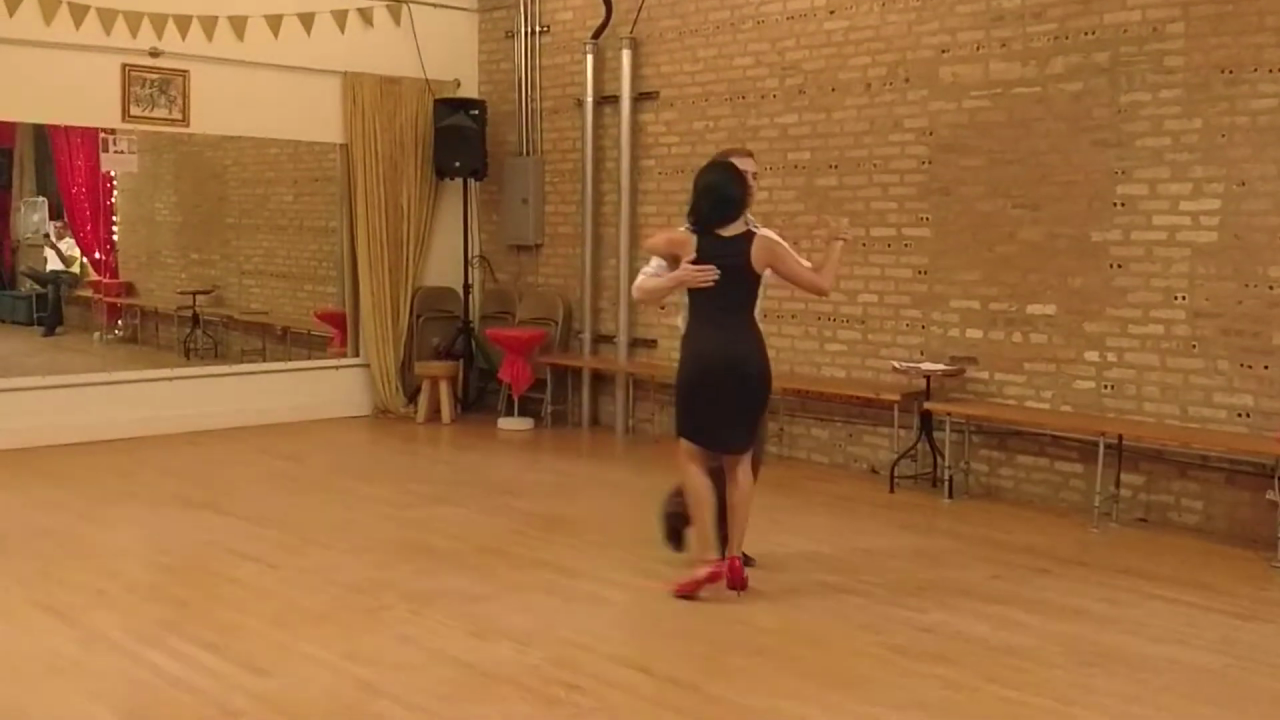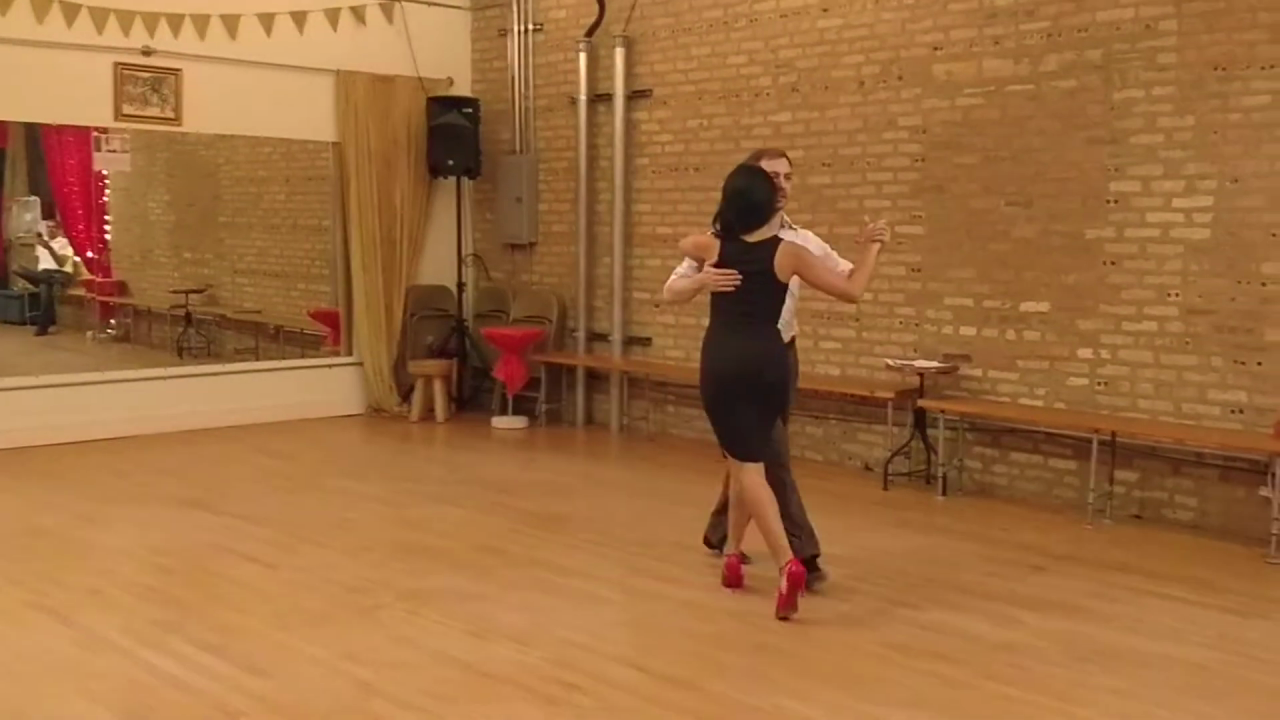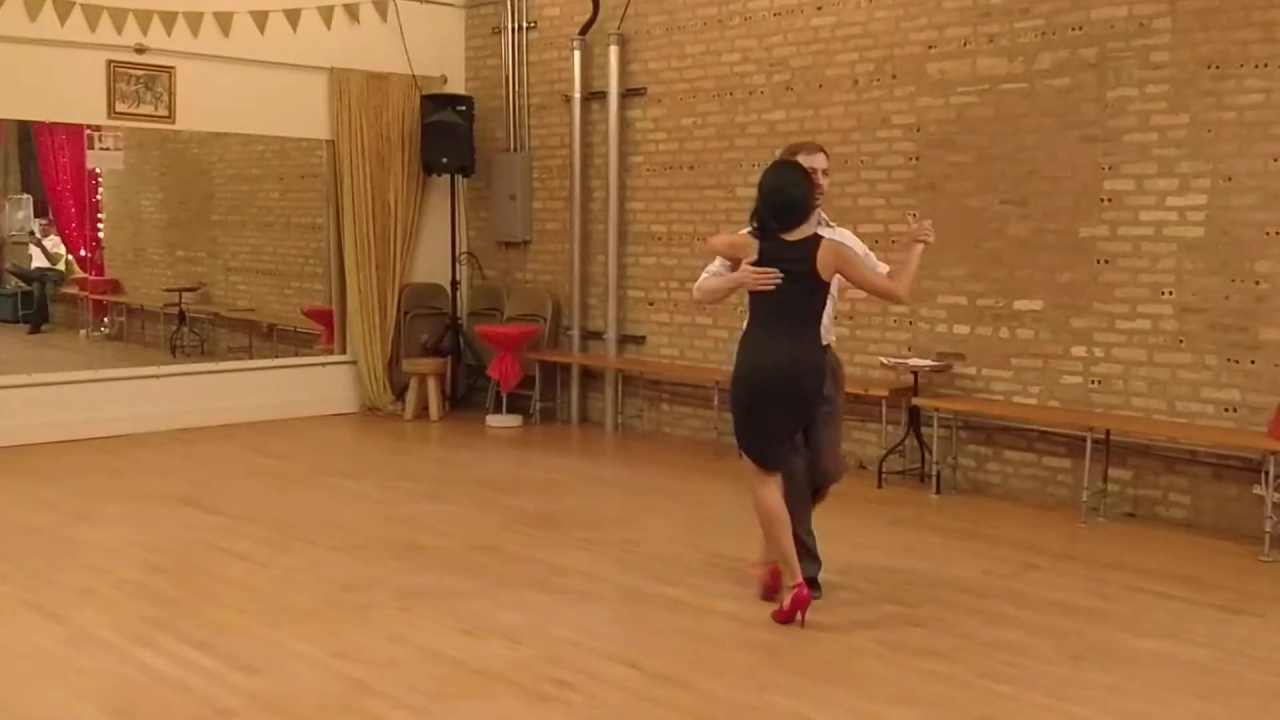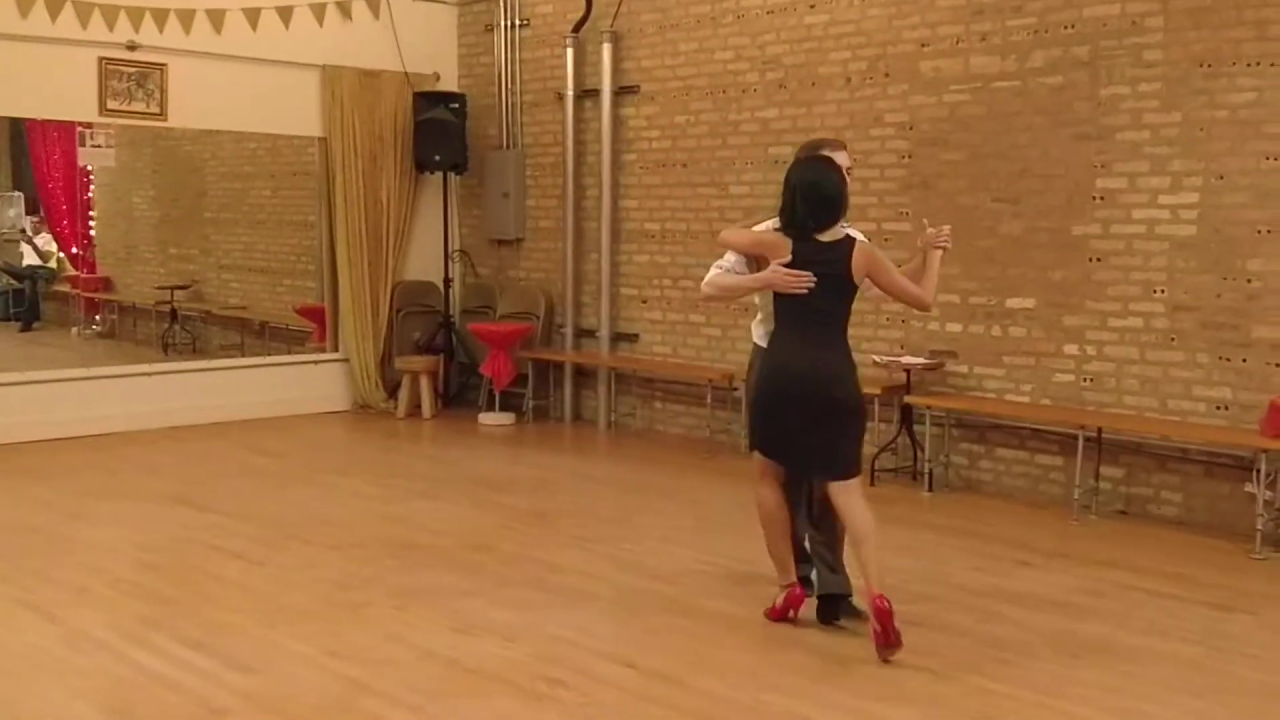
dt=0.4s
person 1, frame 1
left shoulder: (686, 243)
right shoulder: (761, 246)
left elbow: (649, 242)
right elbow: (822, 284)
right wrist: (837, 243)
left hip: (702, 356)
right hip: (747, 356)
left knee: (694, 458)
right knee: (738, 459)
left ankle: (709, 560)
right ankle: (734, 558)
person 1, frame 2
left shoulder: (713, 247)
right shoulder: (788, 253)
left elbow: (683, 244)
right elbow: (851, 291)
right wrist: (873, 246)
left hip: (722, 362)
right hip: (768, 362)
left knee: (747, 467)
right knee: (746, 460)
left ankle: (787, 564)
right ankle: (732, 557)
person 1, frame 3
left shoulder: (751, 246)
right shoulder: (830, 251)
left elbow: (714, 242)
right elbow: (896, 291)
right wrist: (917, 246)
left hip: (757, 365)
right hip: (805, 368)
left knee: (764, 475)
right knee: (773, 467)
left ankle: (795, 582)
right ankle: (777, 560)
person 1, frame 4
left shoulder: (779, 245)
right shoulder: (861, 253)
left elbow: (725, 236)
right elbow: (922, 298)
right wrist: (934, 252)
left hip: (782, 371)
right hip: (835, 376)
left knee: (769, 479)
right knee: (846, 492)
left ankle: (789, 586)
right ankle: (876, 595)
person 2, frame 1
left shoulder: (764, 239)
right elbow: (640, 291)
right wrist: (679, 279)
left knee: (750, 451)
left ankle: (723, 537)
right ankle: (679, 507)
person 2, frame 2
left shoulder: (803, 242)
left elbow: (848, 281)
right elbow: (670, 291)
right wrist: (702, 281)
left hip: (781, 356)
right knee: (773, 454)
left ankle: (719, 531)
right ankle: (803, 554)
person 2, frame 3
left shoulder: (840, 241)
left elbow: (888, 283)
right elbow: (700, 292)
right wrist: (737, 280)
left hip: (820, 361)
left knee: (828, 465)
right knee: (789, 467)
left ankle: (790, 518)
right ankle: (801, 564)
person 2, frame 4
left shoulder: (851, 242)
right shoulder: (766, 236)
right elbow: (711, 286)
left wrist: (924, 256)
right wrist: (764, 280)
right knee: (780, 476)
left ankle: (832, 590)
right ankle: (796, 570)
